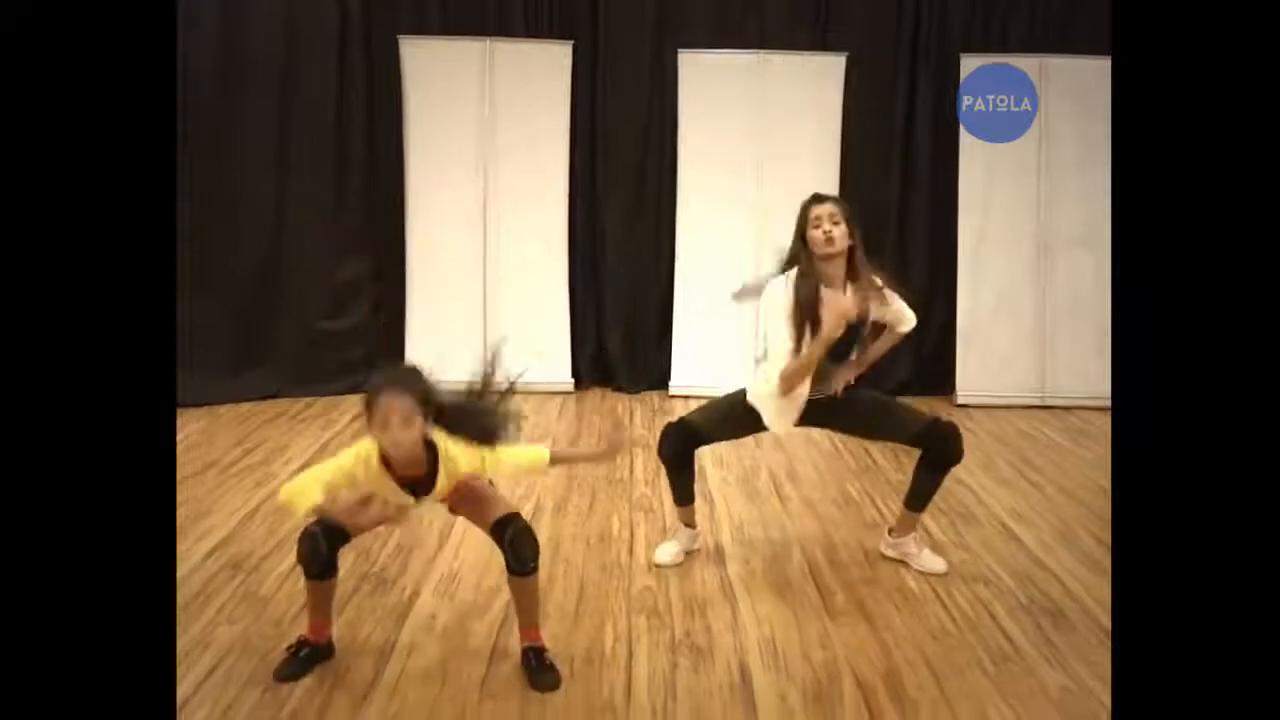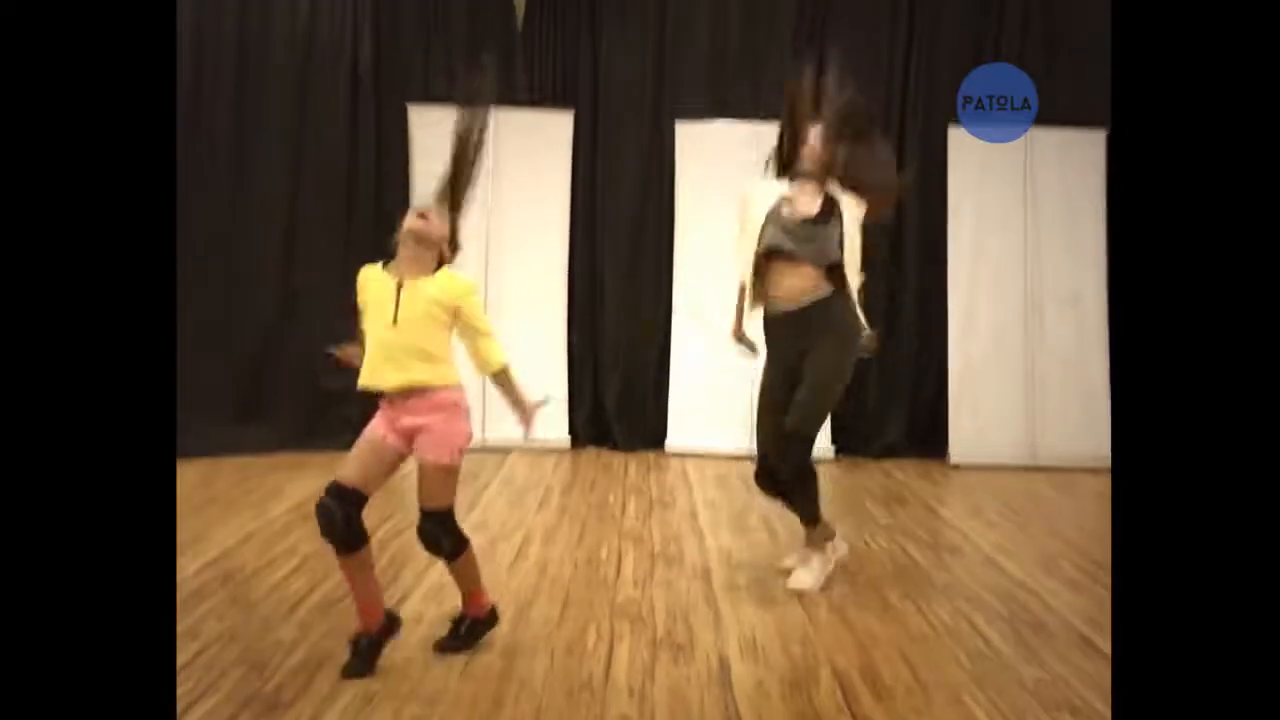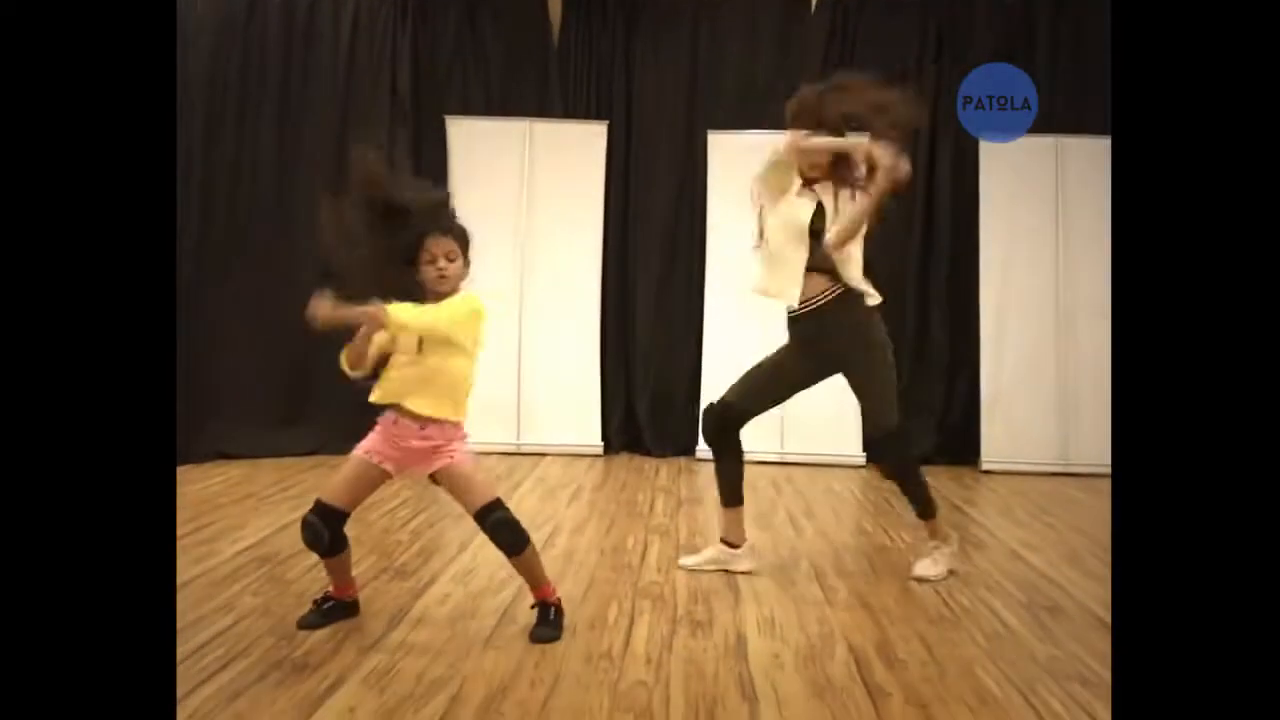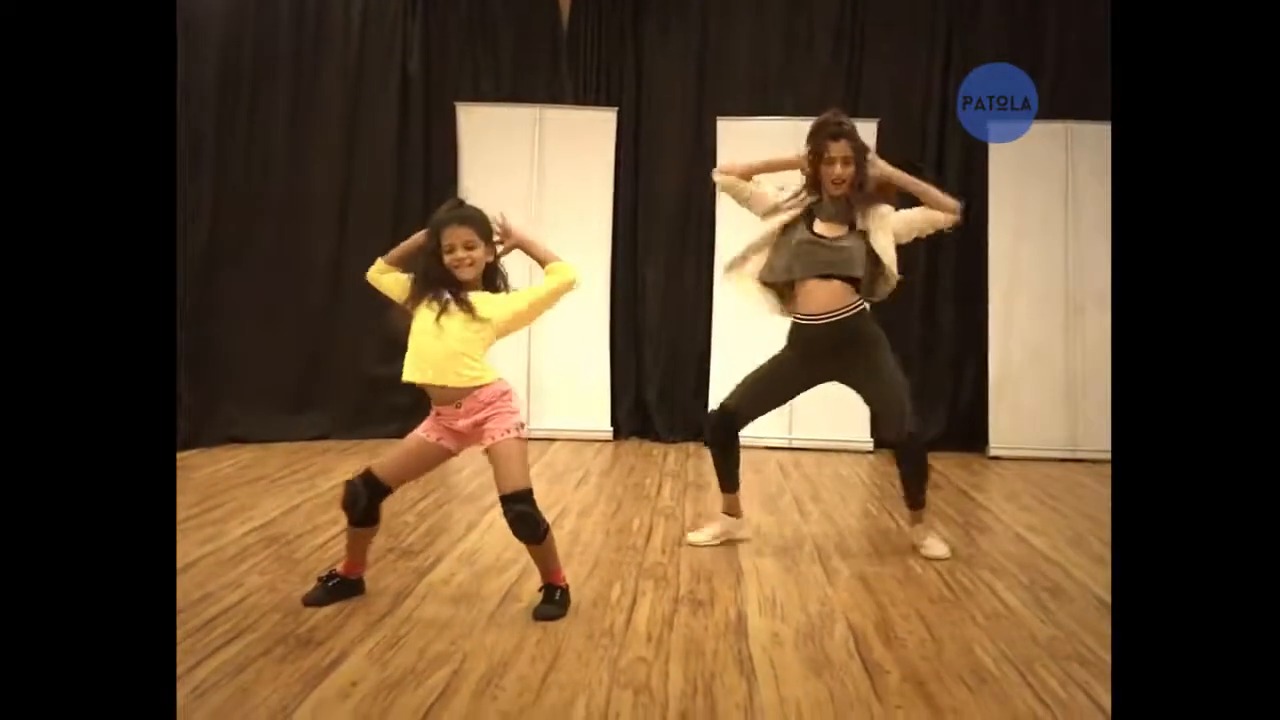
dt=0.7s
person 1, frame 1
left shoulder: (870, 289)
right shoulder: (786, 291)
left elbow: (904, 323)
right elbow: (786, 380)
left wrist: (856, 367)
right wrist: (829, 329)
left hip: (836, 399)
right hip: (781, 398)
left knee: (945, 440)
right knee: (675, 439)
left ankle: (901, 536)
right ankle: (687, 529)
person 1, frame 2
left shoulder: (847, 203)
right shoulder: (761, 196)
right elbow: (748, 264)
left wrist: (859, 327)
right wrist: (739, 318)
left hip: (831, 329)
right hip: (782, 338)
left knee: (792, 443)
right knee: (769, 470)
left ankle: (819, 548)
right ankle: (821, 533)
person 1, frame 3
left shoulder: (849, 193)
right shoulder: (775, 186)
left elbow: (855, 218)
right elbow: (792, 147)
right wrist: (868, 149)
left hip: (853, 329)
right hip: (806, 339)
left knee: (890, 449)
right knee: (720, 418)
left ankle: (936, 538)
right ankle: (731, 543)
person 1, frame 4
left shoulder: (877, 218)
right shoulder: (790, 207)
left elbow: (950, 213)
right elbow: (725, 176)
left wrist: (891, 175)
right wrist: (792, 161)
left hip: (862, 342)
right hip: (805, 347)
left knee: (906, 442)
right knee: (719, 423)
left ankle: (917, 522)
right ankle: (729, 517)
person 2, frame 1
left shoulder: (455, 452)
right shoulder: (364, 457)
left elbow: (531, 457)
right elbow: (293, 492)
left wrist: (595, 454)
right wrist: (353, 516)
left hip: (455, 488)
left knee: (519, 538)
right knee: (316, 539)
left ankle: (532, 645)
right ankle: (316, 639)
person 2, frame 2
left shoulder: (456, 288)
right shoulder: (369, 280)
left elbow: (486, 347)
left wrist: (519, 403)
right wrist: (361, 353)
left hip: (440, 412)
right hip: (391, 414)
left knee: (435, 529)
right knee: (334, 509)
left ankle: (478, 610)
right ankle: (373, 621)
person 2, frame 3
left shoulder: (470, 307)
right shoulder: (397, 315)
left elbow: (412, 320)
right elbow: (355, 367)
left wrist: (340, 315)
right wrist: (368, 328)
left hip: (443, 438)
right hip: (391, 432)
left knee: (497, 522)
right knee: (318, 523)
left ankle: (548, 601)
right ankle: (343, 596)
person 2, frame 4
left shoulder: (502, 305)
right shoulder: (425, 295)
left elbow: (564, 277)
right elbow: (378, 272)
left wrist: (522, 241)
right wrist: (421, 239)
left hip: (491, 409)
right hip: (442, 417)
left knee: (520, 508)
right knee: (362, 491)
left ankle: (556, 585)
right ankle: (350, 574)
